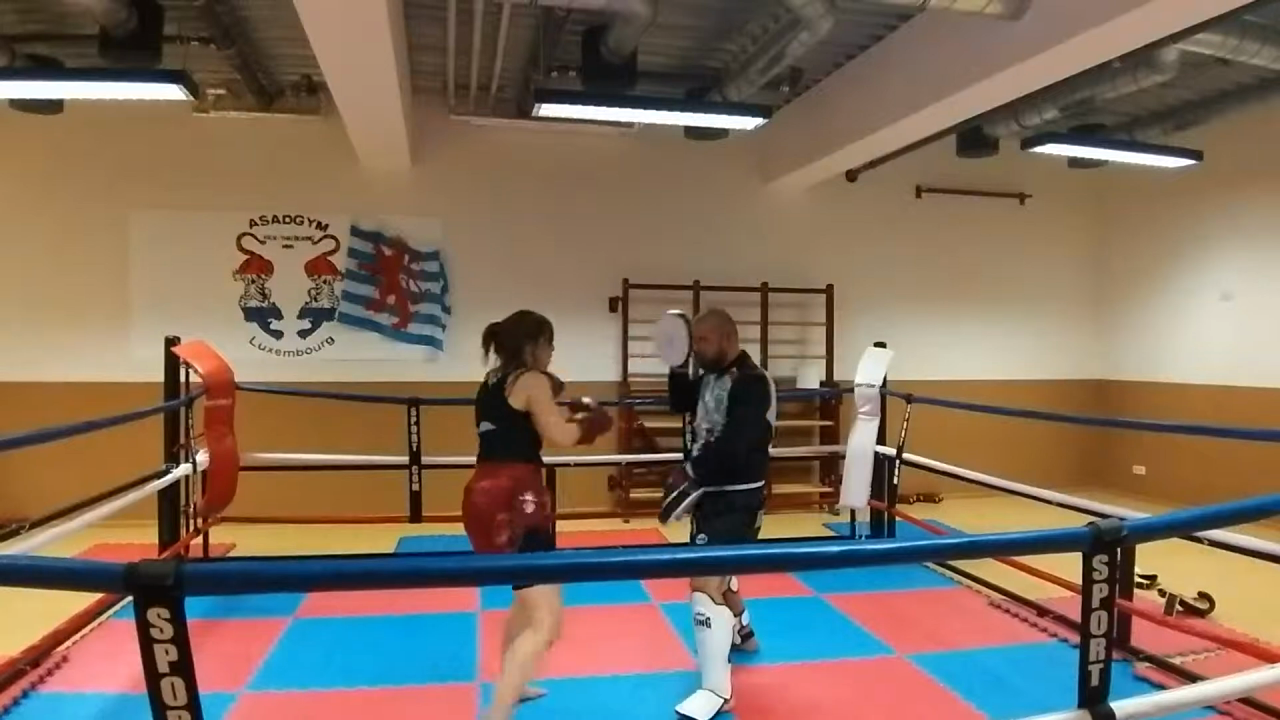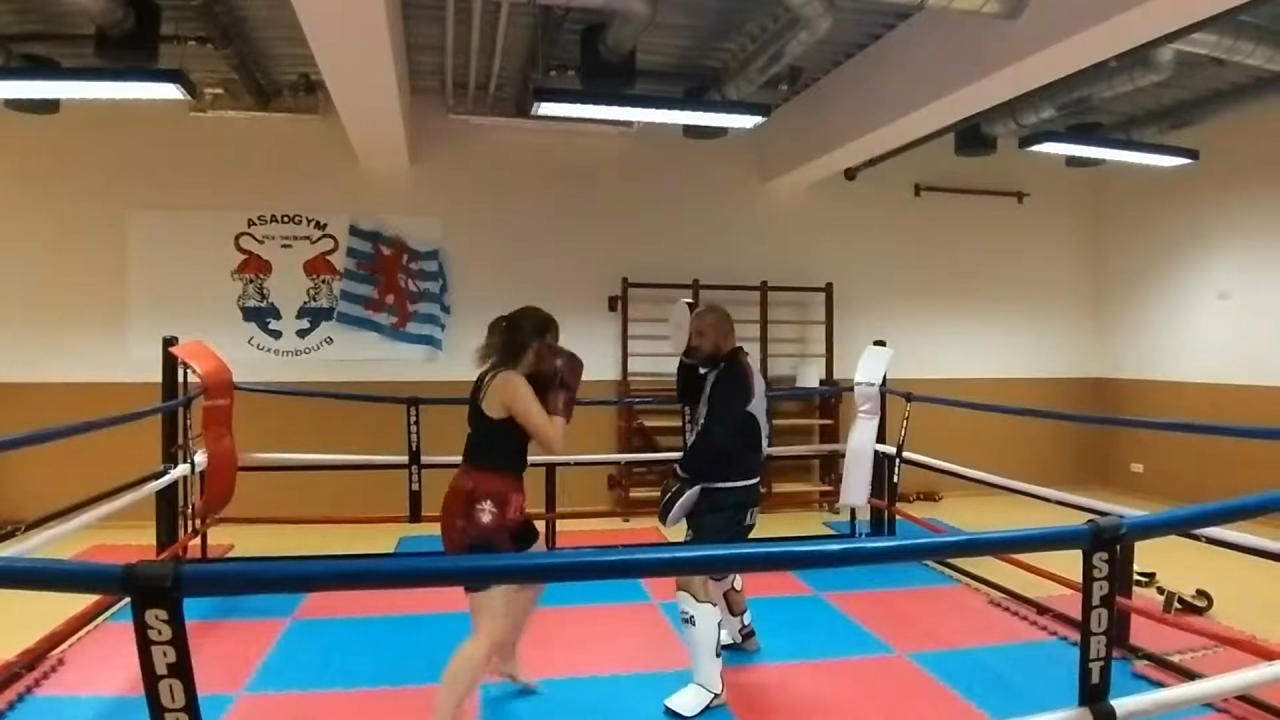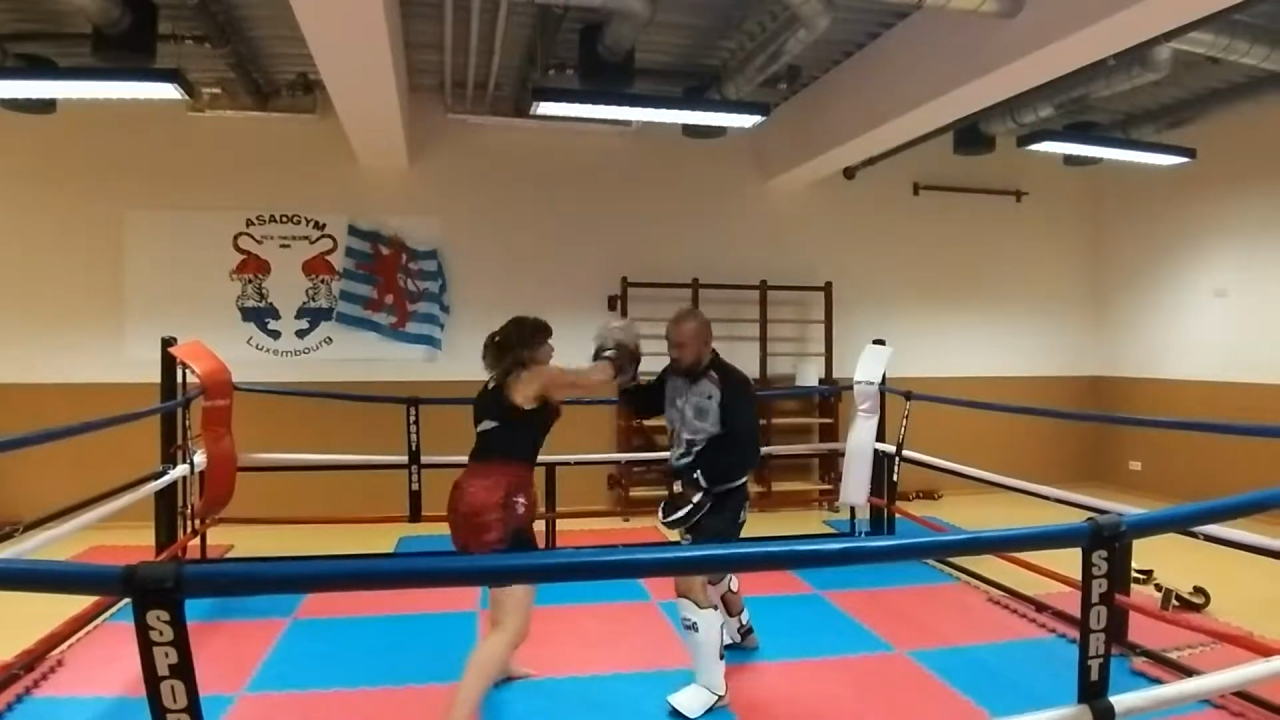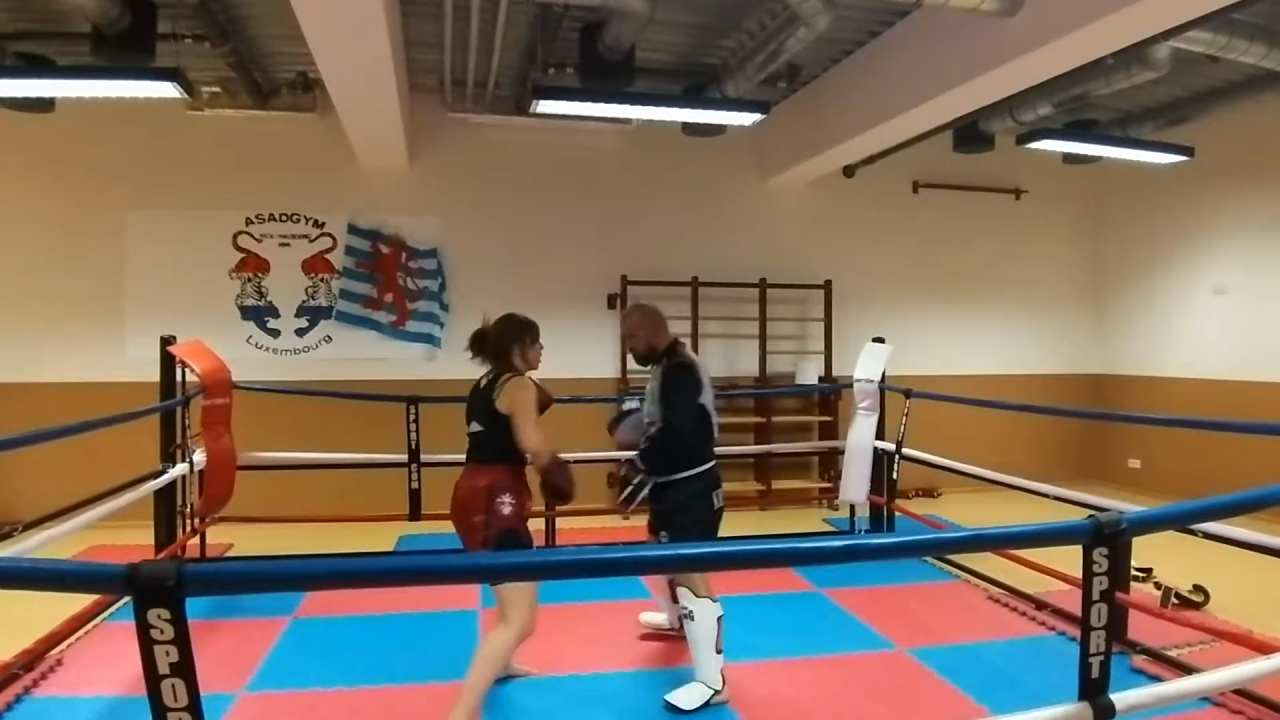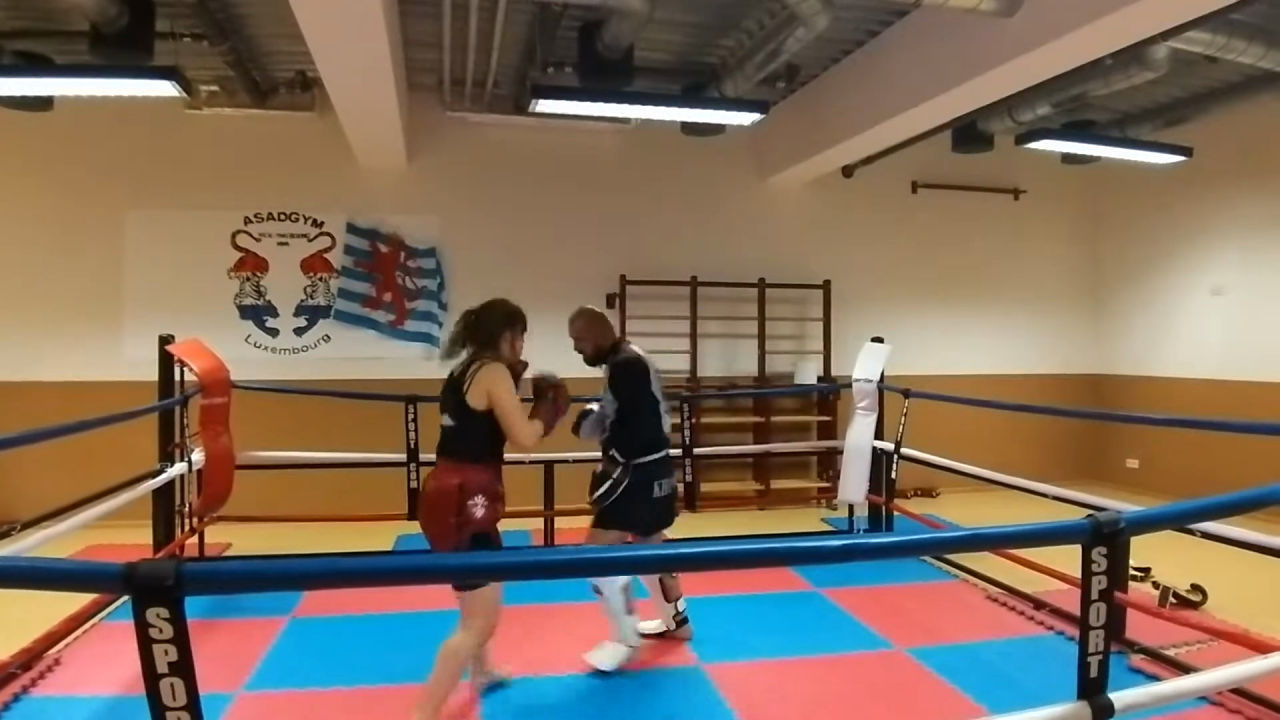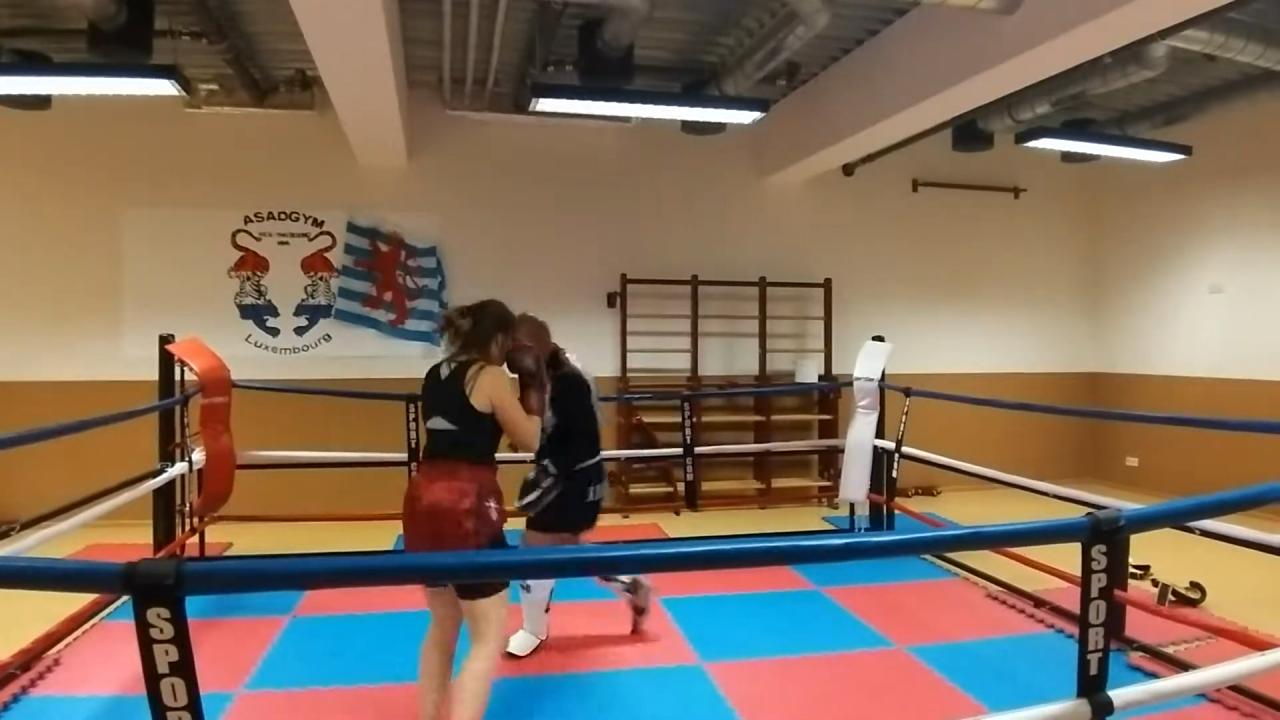
dt=0.3s
person 1, frame 1
left shoulder: (493, 382)
right shoulder: (531, 380)
right elbow: (557, 437)
left wrist: (553, 407)
right wrist: (583, 421)
left hip: (487, 498)
right hip: (513, 502)
left knee: (532, 597)
right knee: (544, 625)
left ankle: (511, 687)
person 1, frame 2
left shoulder: (498, 378)
right shoulder: (511, 382)
left elbow: (512, 429)
right elbow: (554, 442)
left wrist: (545, 384)
right wrist: (561, 393)
left hip: (496, 502)
right hip: (481, 507)
right knee: (489, 633)
left ankle: (505, 661)
person 1, frame 3
left shoulder: (489, 392)
right shoulder: (534, 379)
right elbow: (595, 379)
right wrist: (618, 357)
left hip: (470, 495)
right hip: (501, 501)
left knee: (513, 592)
right knee: (512, 625)
left ankle: (498, 666)
person 1, frame 4
left shoulder: (483, 386)
right shoulder: (519, 385)
right elbow: (531, 444)
left wrist: (531, 409)
right wrist: (554, 468)
left hip: (473, 493)
right hip: (495, 499)
left knee: (514, 590)
right knee: (519, 620)
left ankle: (500, 664)
person 1, frame 5
left shoulder: (461, 371)
right shoulder: (494, 374)
right elbow: (523, 438)
right wrist: (549, 409)
left hip: (446, 491)
right hip: (465, 498)
left knee: (479, 602)
right knee: (479, 623)
left ankle: (481, 672)
person 1, frame 6
left shoulder: (436, 375)
right shoulder: (490, 377)
right elbow: (528, 441)
right wrist: (534, 390)
left hip: (426, 498)
right hip: (468, 505)
left knee: (445, 621)
right knee: (489, 640)
person 2, frame 1
left shoulder: (750, 381)
right shoulder: (715, 375)
left elbow: (737, 445)
right elbow: (682, 405)
left wrist: (689, 472)
right wrist: (679, 366)
left hip: (734, 498)
right hip: (716, 492)
left knee: (704, 581)
right ankle: (741, 632)
person 2, frame 2
left shoulder: (735, 375)
right shoulder: (728, 371)
left elbow: (716, 436)
right elbow: (690, 399)
left wrist: (681, 473)
right wrist: (688, 358)
left hip: (728, 494)
right hip: (722, 489)
left knee: (692, 579)
left ankle: (708, 685)
right ankle: (741, 632)
person 2, frame 3
left shoulder: (732, 384)
right shoulder: (673, 375)
left elbow: (744, 449)
right elbow: (642, 405)
left wrist: (698, 481)
left hip: (720, 497)
right hip: (695, 491)
left knee: (690, 583)
right knee: (713, 568)
left ankle: (711, 685)
right ankle: (741, 630)
person 2, frame 4
left shoulder: (678, 371)
right shoulder: (668, 365)
left elbow: (680, 433)
left wrist: (641, 463)
right wrist: (638, 423)
left hip: (689, 485)
right hip: (674, 481)
left knee: (688, 573)
left ankle: (710, 680)
right ankle: (676, 618)
person 2, frame 5
left shoulder: (625, 366)
right shoulder: (624, 362)
left elbow: (642, 419)
left wrist: (615, 458)
right wrist: (596, 418)
left hip: (641, 473)
right hip: (650, 470)
left knee: (602, 547)
right knee: (651, 545)
left ankle: (624, 638)
right ankle: (676, 619)
person 2, frame 6
left shoulder: (566, 380)
right shoulder: (551, 373)
left elbow: (583, 436)
left wrist: (549, 470)
left hip: (574, 478)
right hip: (576, 475)
left knee: (535, 547)
right knee: (568, 544)
left ankle: (533, 630)
right ankle: (633, 588)
